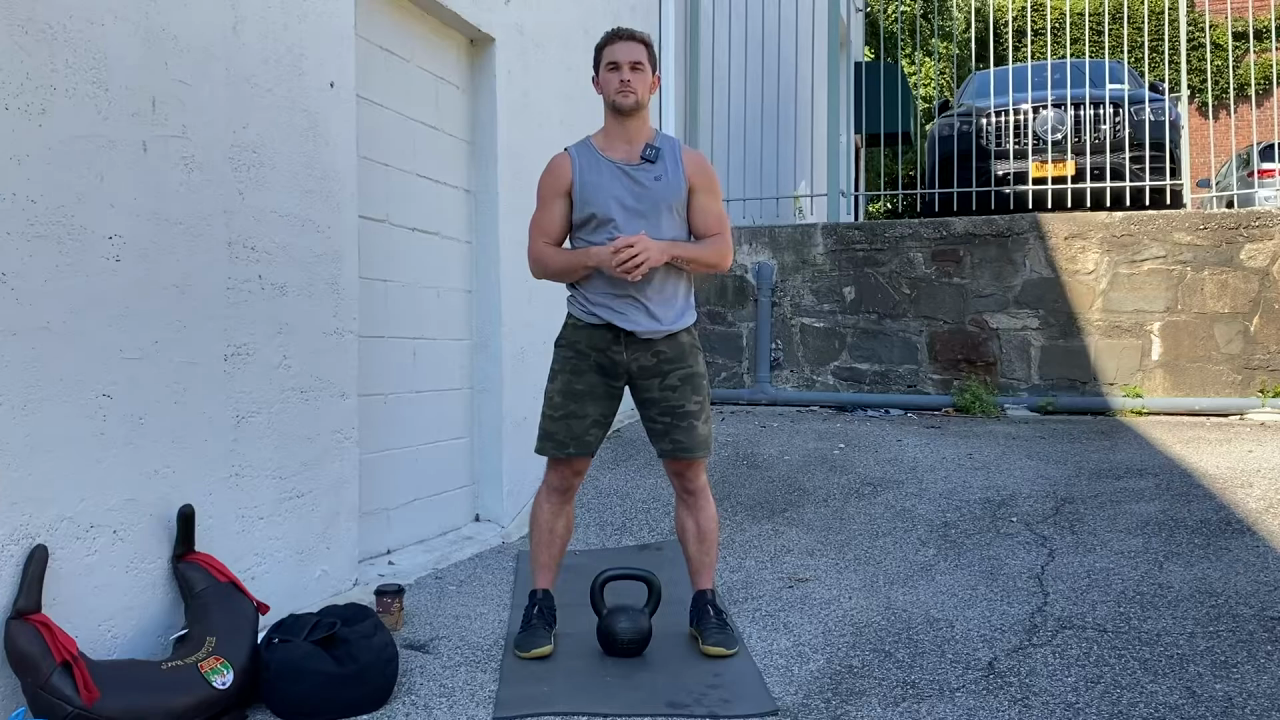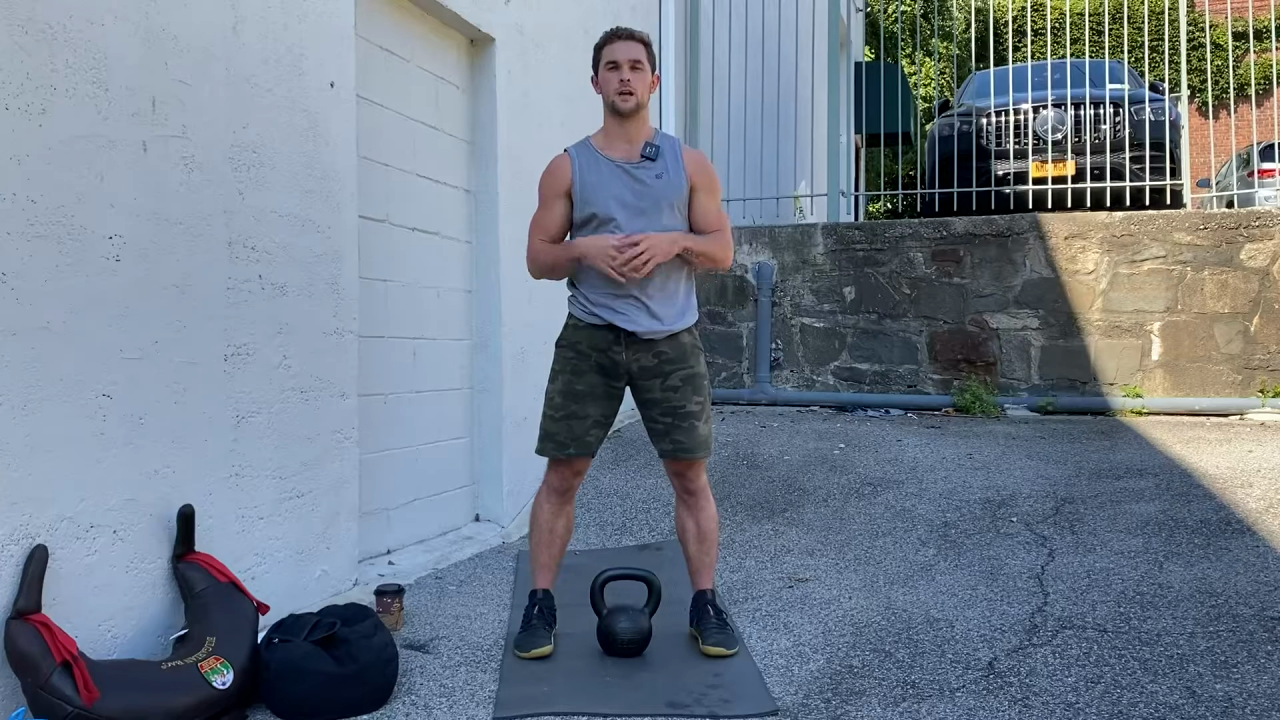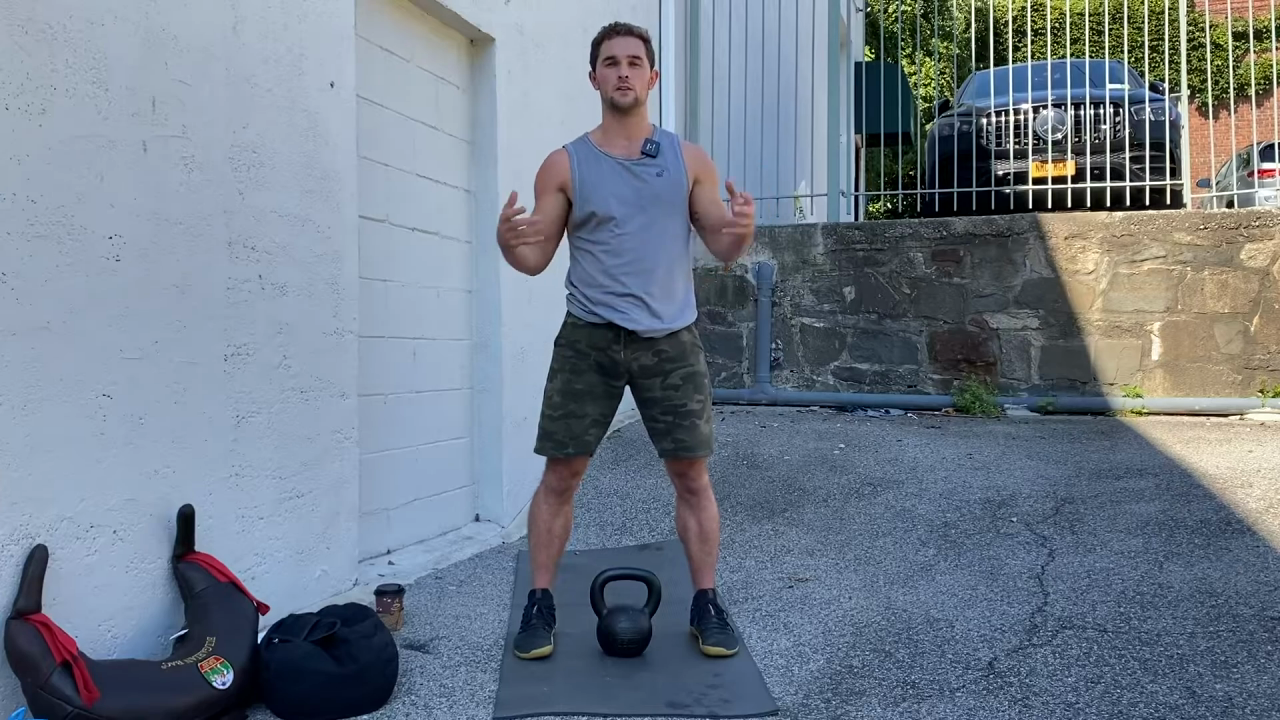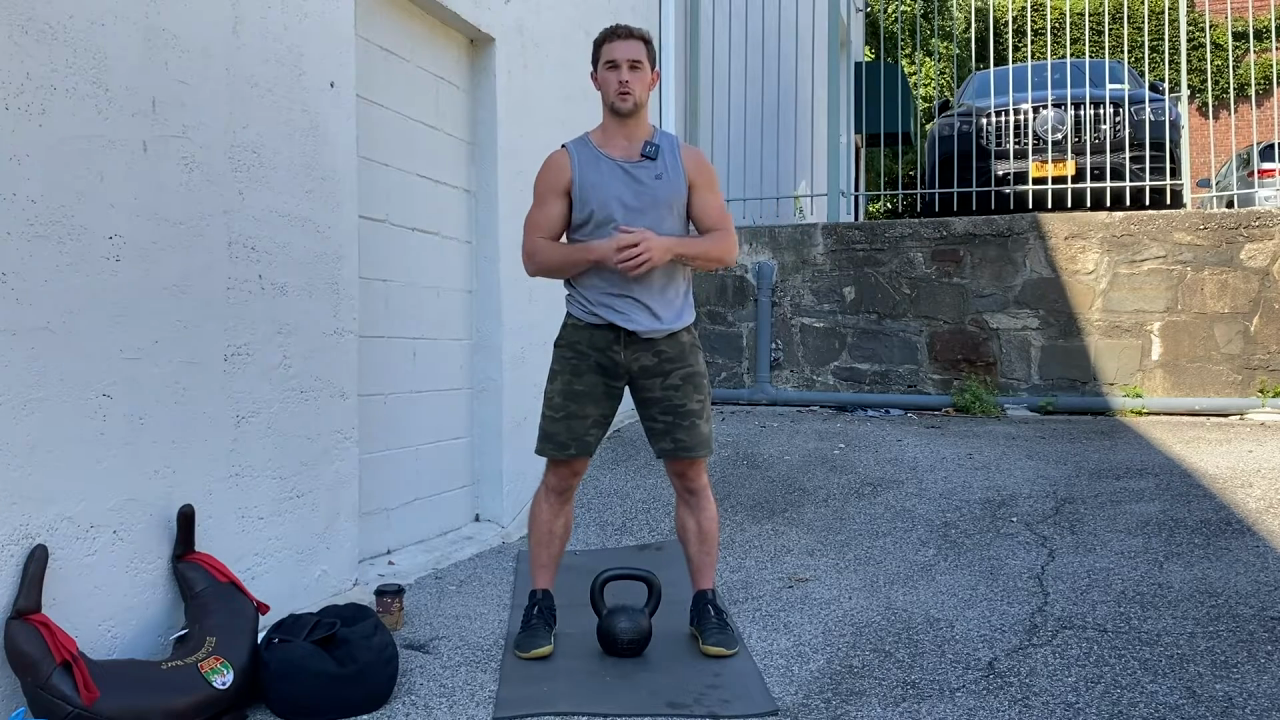
dt=0.4s
person 1, frame 1
left shoulder: (688, 163)
right shoulder: (567, 166)
left elbow: (721, 251)
right elbow: (540, 256)
left wrist: (663, 250)
right wrist: (595, 257)
left hip: (669, 340)
right hip: (588, 338)
left knee: (690, 474)
right knee: (562, 473)
left ankle: (705, 604)
right ankle: (540, 605)
person 1, frame 2
left shoulder: (689, 162)
right shoulder: (567, 167)
left elbow: (722, 251)
right elbow: (538, 258)
left wrist: (674, 243)
right wrist: (583, 250)
left hip: (671, 340)
right hip: (589, 339)
left knee: (690, 474)
right knee: (562, 473)
left ankle: (705, 604)
right ankle: (540, 604)
person 1, frame 3
left shoulder: (689, 159)
right shoulder: (564, 164)
left elbow: (722, 246)
right elbow: (533, 259)
left wrist: (744, 228)
right wrist: (509, 240)
left hip: (670, 338)
right hip: (588, 337)
left knee: (692, 473)
right knee: (561, 473)
left ankle: (706, 604)
right ankle: (540, 604)
person 1, frame 4
left shoulder: (686, 160)
right shoulder: (565, 164)
left elbow: (725, 246)
right elbow: (536, 255)
left wrist: (668, 247)
right wrist: (597, 251)
left hip: (669, 338)
right hip: (587, 337)
left knee: (691, 473)
right knee: (561, 472)
left ankle: (705, 604)
right ankle: (540, 604)
